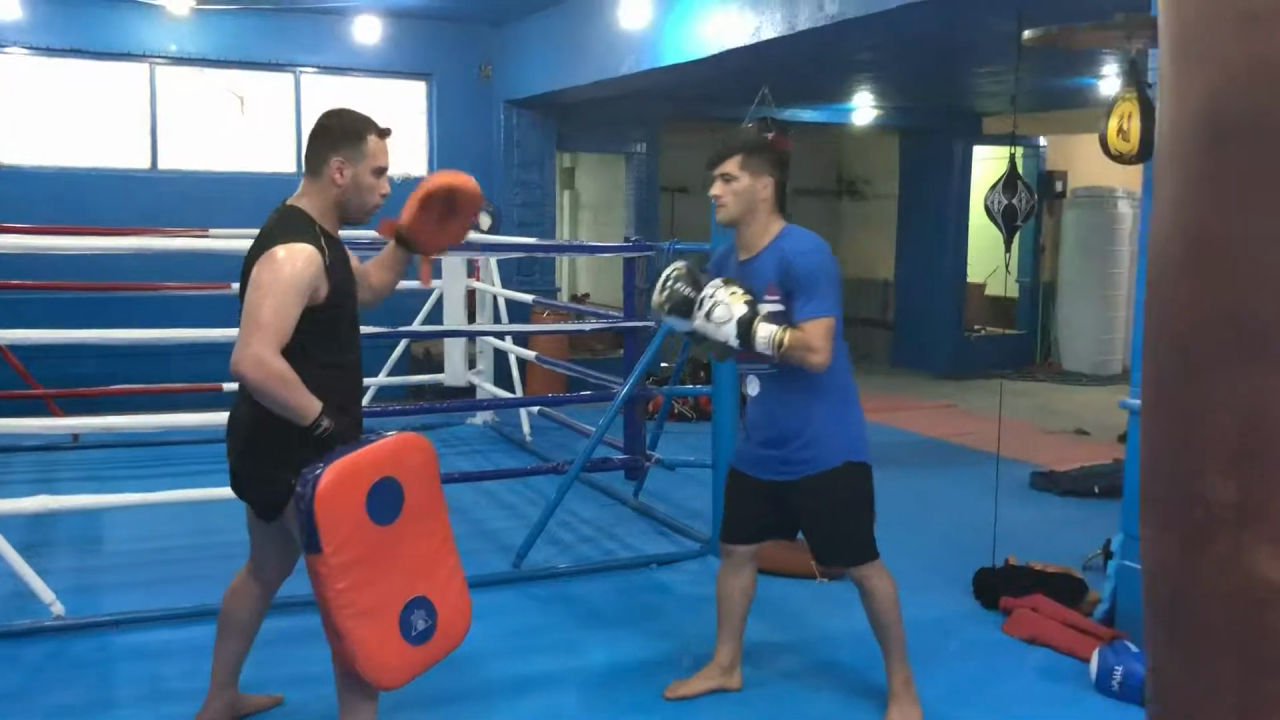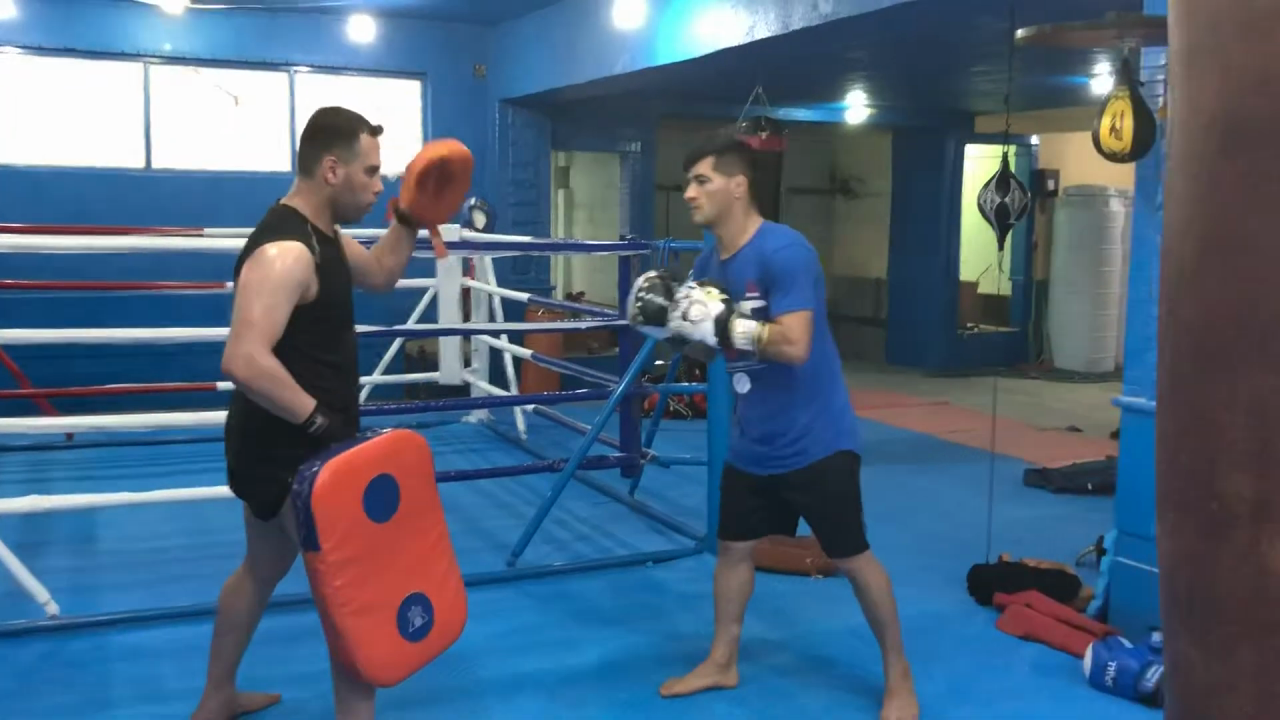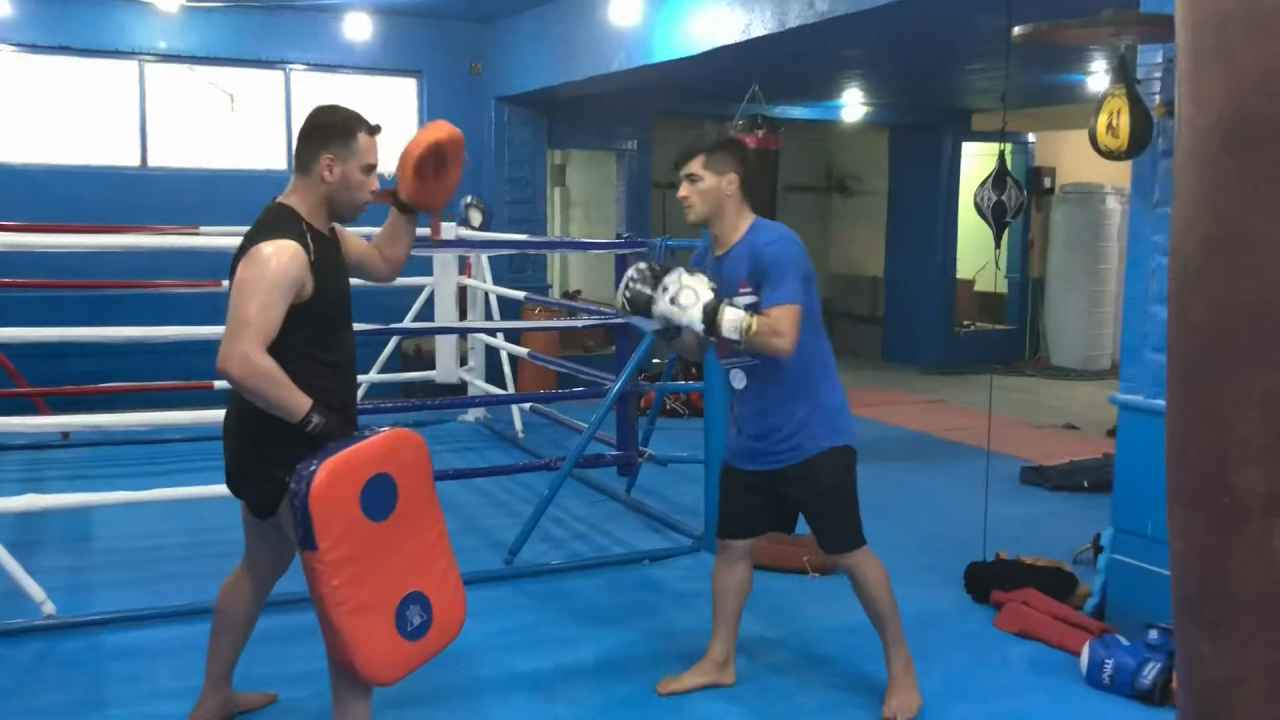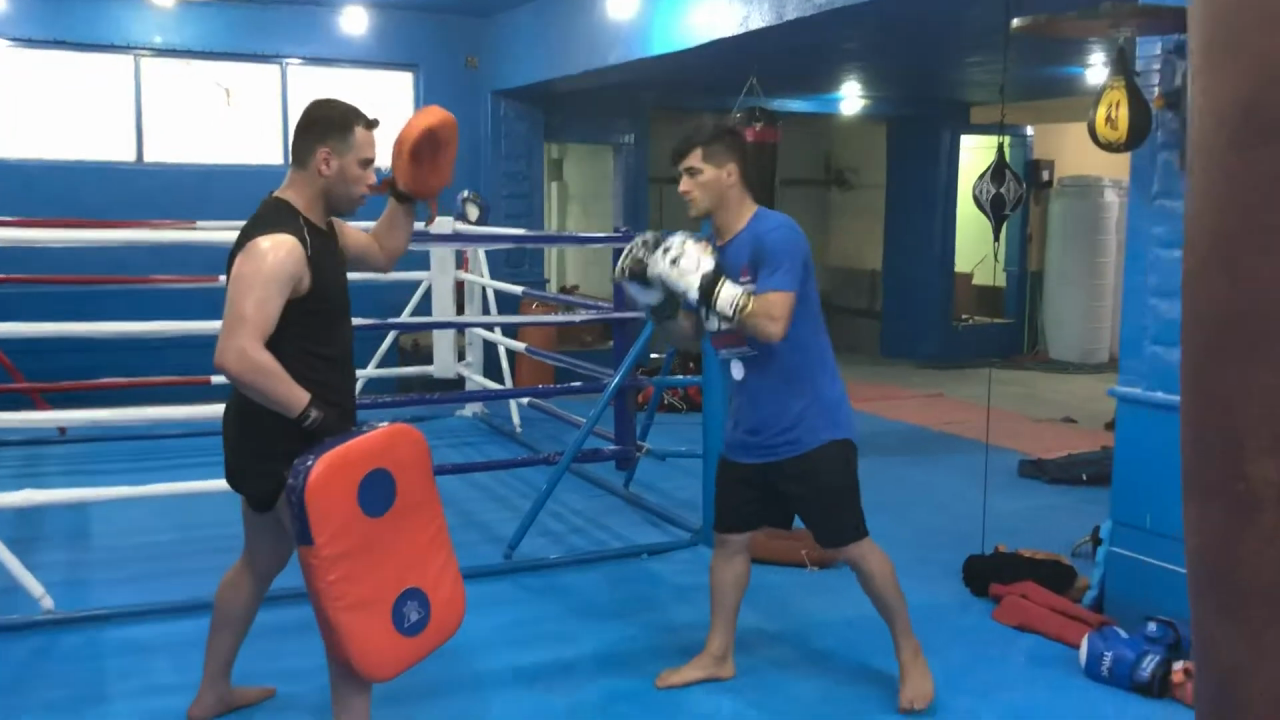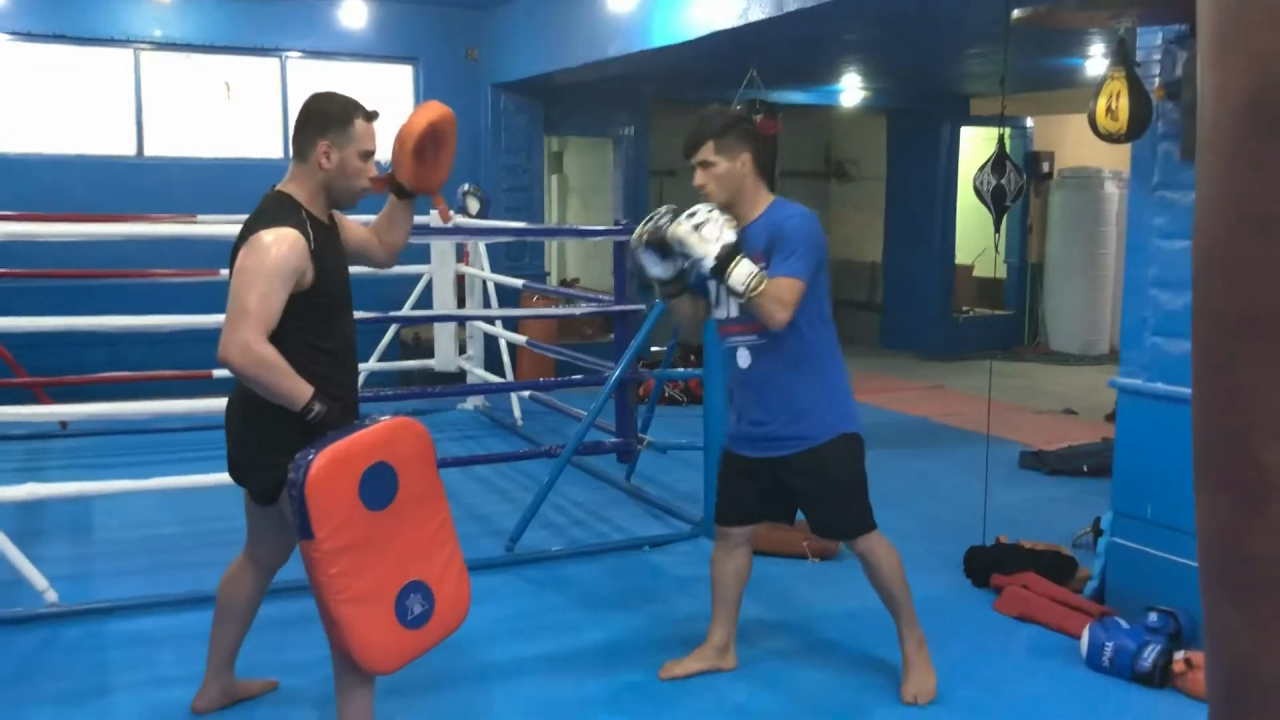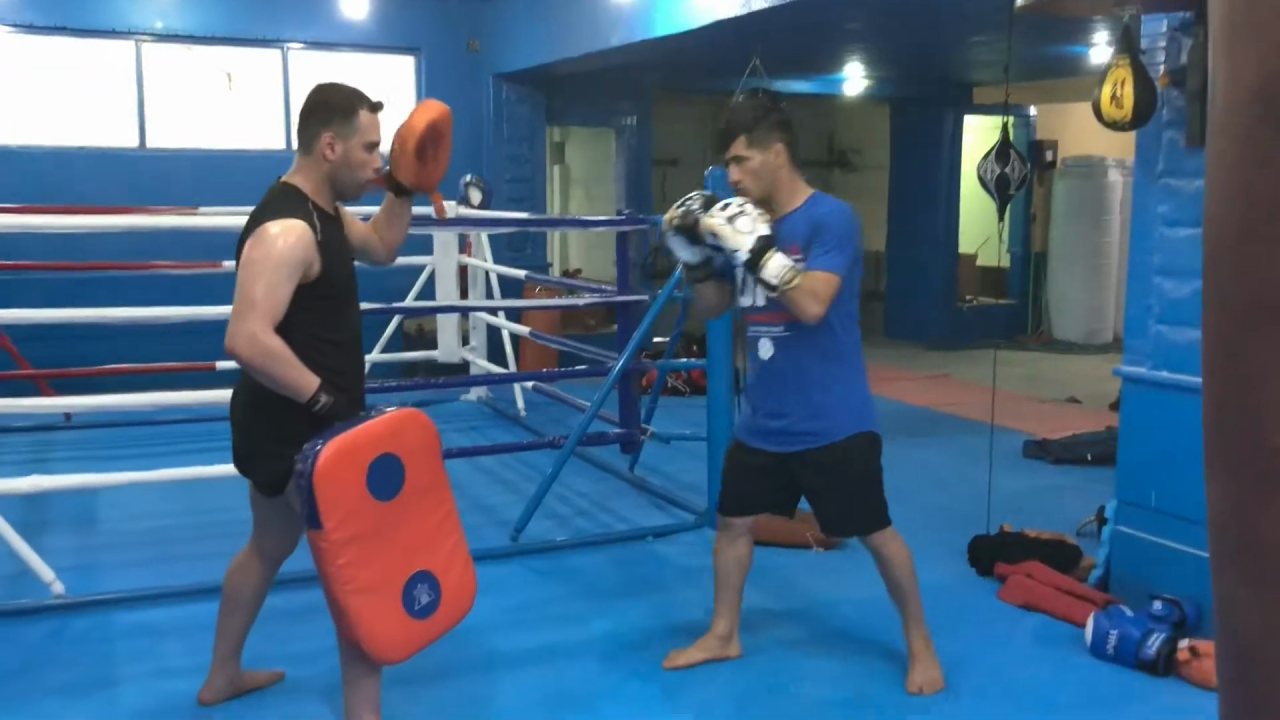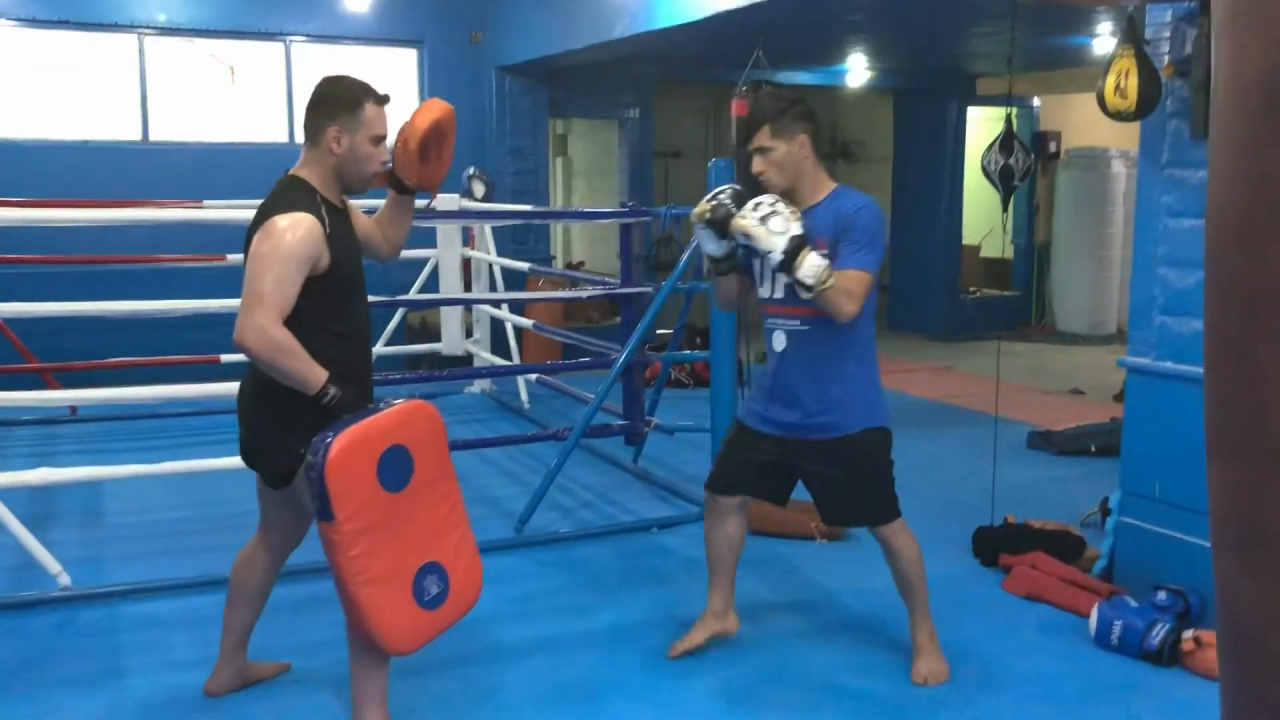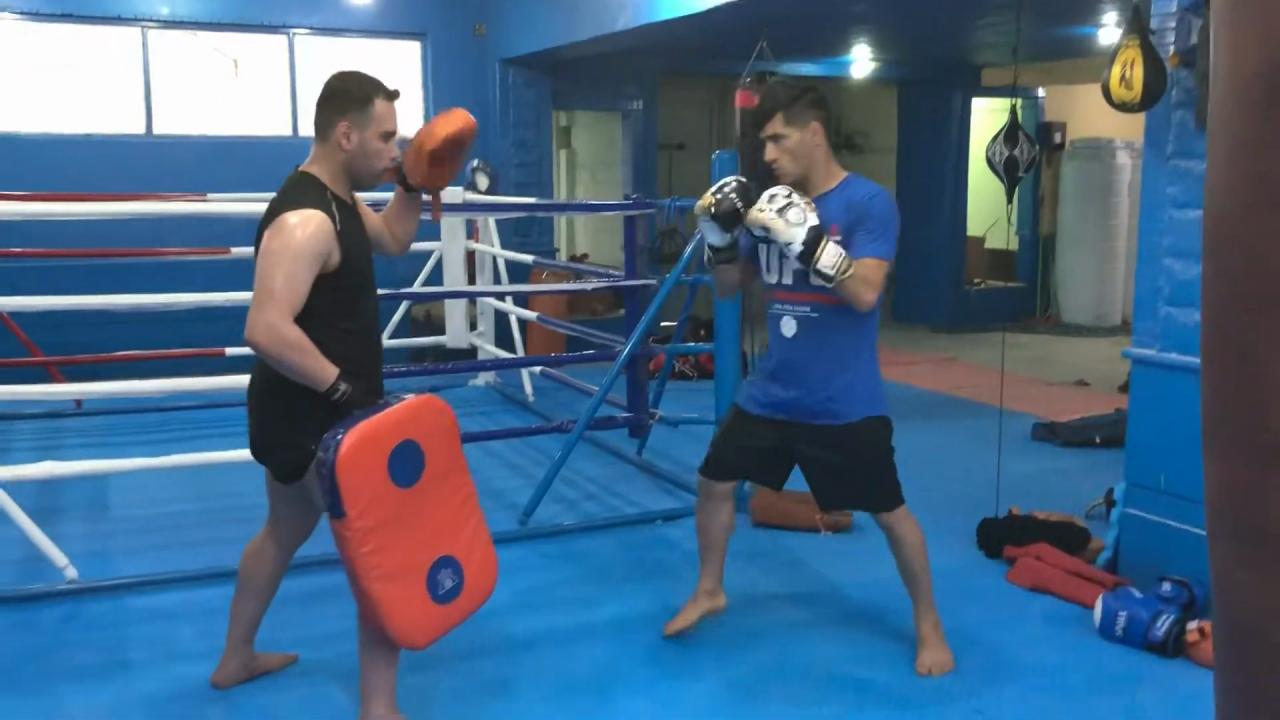
dt=0.1s
person 1, frame 1
left shoulder: (313, 235)
right shoulder: (295, 250)
left elbow: (364, 289)
right elbow: (253, 360)
left wrist: (409, 241)
right wrist: (327, 423)
left hip: (276, 446)
right hip: (294, 452)
left knee: (266, 570)
person 1, frame 2
left shoulder: (317, 234)
right shoulder: (285, 251)
left elbow: (380, 273)
right elbow: (244, 361)
left wrist: (410, 217)
right wrist: (320, 422)
left hip: (280, 447)
right hip: (292, 451)
left knee: (263, 569)
person 1, frame 3
left shoulder: (316, 232)
right shoulder: (280, 249)
left elbow: (384, 262)
right elbow: (239, 360)
left wrist: (410, 204)
right wrist: (316, 421)
left hip: (280, 446)
right hip: (289, 450)
left knee: (261, 568)
person 1, frame 4
left shoulder: (315, 226)
right shoulder: (277, 244)
left elbow: (382, 254)
right elbow: (237, 354)
left wrist: (407, 194)
right wrist: (314, 414)
left hip: (277, 440)
right hip: (288, 445)
left knee: (260, 561)
person 1, frame 5
left shoulder: (317, 219)
right shoulder: (280, 238)
left elbow: (382, 250)
right elbow: (240, 348)
left wrist: (406, 189)
right wrist: (318, 407)
left hip: (281, 433)
right hip: (291, 437)
left knee: (263, 554)
person 1, frame 6
left shoulder: (320, 211)
right shoulder: (287, 229)
left elbow: (380, 247)
right elbow: (247, 339)
left wrist: (402, 188)
right wrist: (324, 401)
left hip: (284, 425)
right hip: (298, 430)
left knee: (269, 546)
person 1, frame 7
left shoulder: (327, 203)
right shoulder: (295, 222)
left elbow: (384, 243)
right elbow: (255, 332)
left wrist: (405, 184)
right wrist: (333, 393)
left hip: (291, 417)
right hip: (305, 420)
left knee: (277, 538)
left ankle: (229, 665)
person 1, frame 8
left shoulder: (335, 199)
right shoulder: (306, 220)
left elbow: (393, 240)
right elbow: (266, 330)
left wrist: (416, 184)
right wrist: (345, 389)
left hip: (299, 412)
right hip: (316, 415)
left knee: (284, 531)
left ankle: (236, 658)
person 2, frame 1
left shoulder: (804, 254)
right shoulder: (724, 260)
left elbow: (816, 353)
left wrist: (743, 322)
right wrist: (691, 321)
left hip: (826, 448)
right hip: (760, 447)
left knee: (860, 564)
right knee: (736, 550)
right ankle: (725, 664)
person 2, frame 2
left shoulder: (784, 250)
right shoulder: (708, 263)
left elbow: (794, 346)
left wrist: (719, 320)
right wrist: (676, 325)
left hip: (818, 439)
right hip: (755, 441)
left knee: (851, 557)
right knee: (734, 545)
right ankle: (722, 661)
person 2, frame 3
left shoulder: (775, 245)
right shoulder: (702, 260)
left elbow: (780, 339)
right elbow: (697, 344)
left wrist: (706, 311)
right wrist: (662, 313)
left hip: (811, 434)
right hip: (750, 439)
left knee: (848, 551)
right knee: (732, 545)
left ankle: (900, 666)
right ankle: (719, 660)
person 2, frame 4
left shoulder: (778, 234)
right shoulder: (701, 245)
left elbow: (771, 325)
right elbow: (690, 334)
left wrist: (704, 279)
right wrist: (657, 296)
left hip: (811, 428)
right hip: (747, 433)
left knee: (852, 544)
right knee: (729, 539)
left ankle: (910, 655)
right ankle: (718, 653)
person 2, frame 5
left shoulder: (794, 224)
right shoulder: (712, 231)
left elbow: (776, 311)
right elbow: (690, 319)
left wrist: (721, 253)
right wrist: (663, 270)
left hip: (817, 423)
right hip: (751, 425)
left knee: (859, 535)
right knee: (730, 531)
left ankle: (914, 648)
right ankle: (720, 644)
person 2, frame 6
left shoulder: (832, 218)
right shoulder: (744, 218)
left elbow: (811, 307)
right elbow: (712, 305)
left wrist: (755, 245)
right wrist: (692, 253)
left hip: (833, 420)
right hip: (763, 417)
left knee: (875, 532)
right knee: (733, 520)
left ankle: (919, 642)
right ankle: (723, 634)
person 2, frame 7
left shoulder: (857, 212)
right shoulder: (764, 214)
left elbow: (844, 304)
right elbow: (729, 297)
left wrist: (787, 245)
right wrist: (716, 246)
left hip: (844, 413)
right hip: (772, 406)
left knee: (885, 523)
right knee: (722, 497)
left ankle: (924, 634)
right ankle: (719, 612)
person 2, frame 8
left shoulder: (869, 202)
right shoulder: (773, 204)
left elbow: (866, 294)
right elbow: (730, 282)
left wrist: (806, 237)
right wrist: (718, 234)
left hip: (847, 401)
right hip: (772, 391)
left knee: (890, 512)
right knee: (714, 481)
left ankle: (928, 625)
right ankle: (709, 589)
